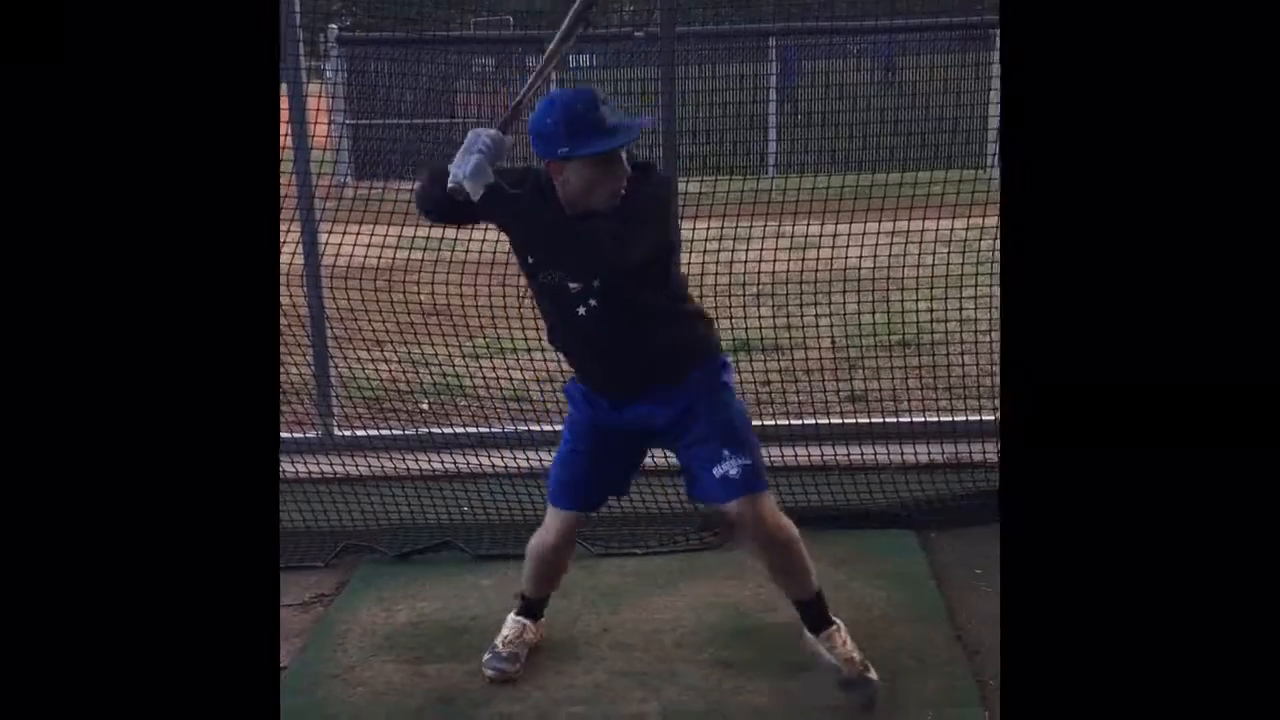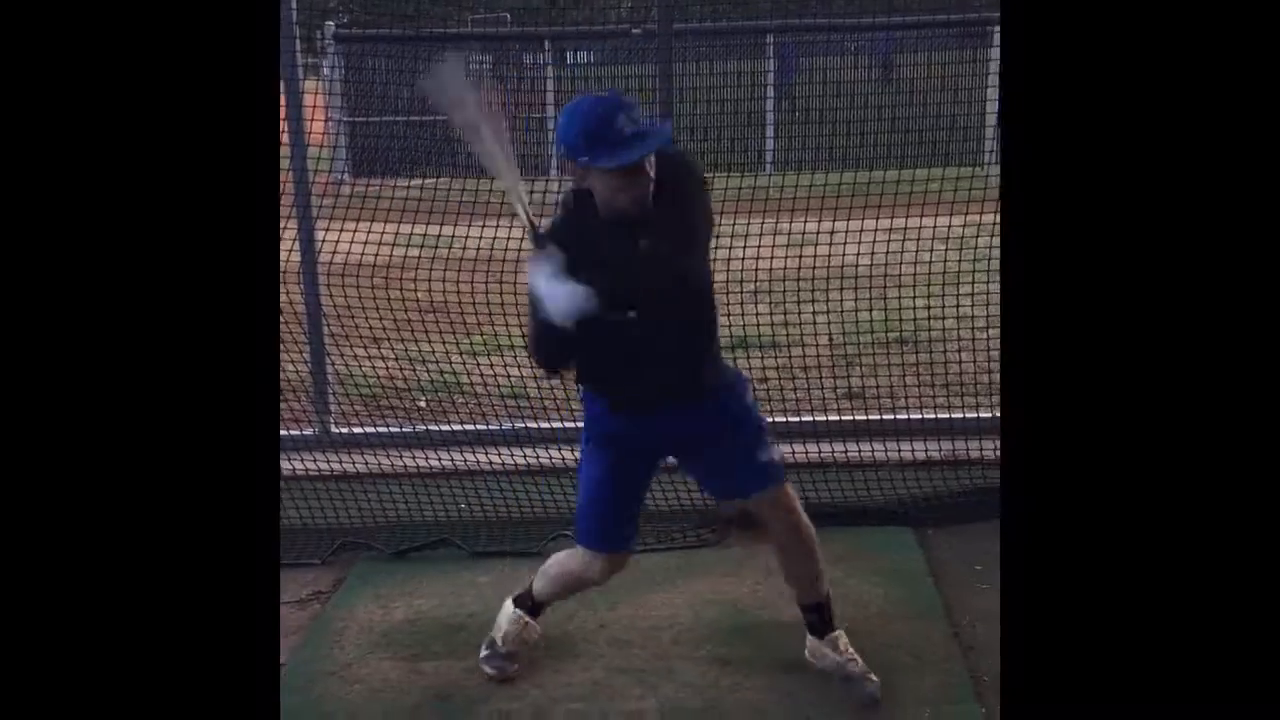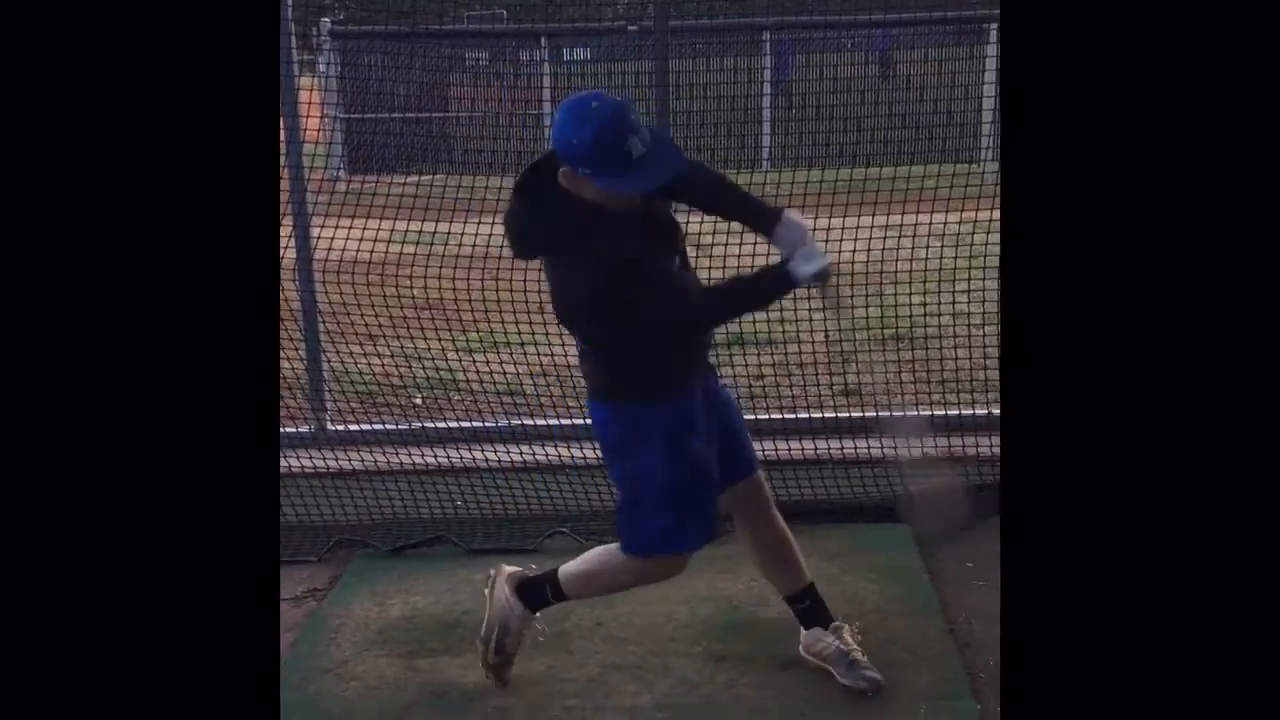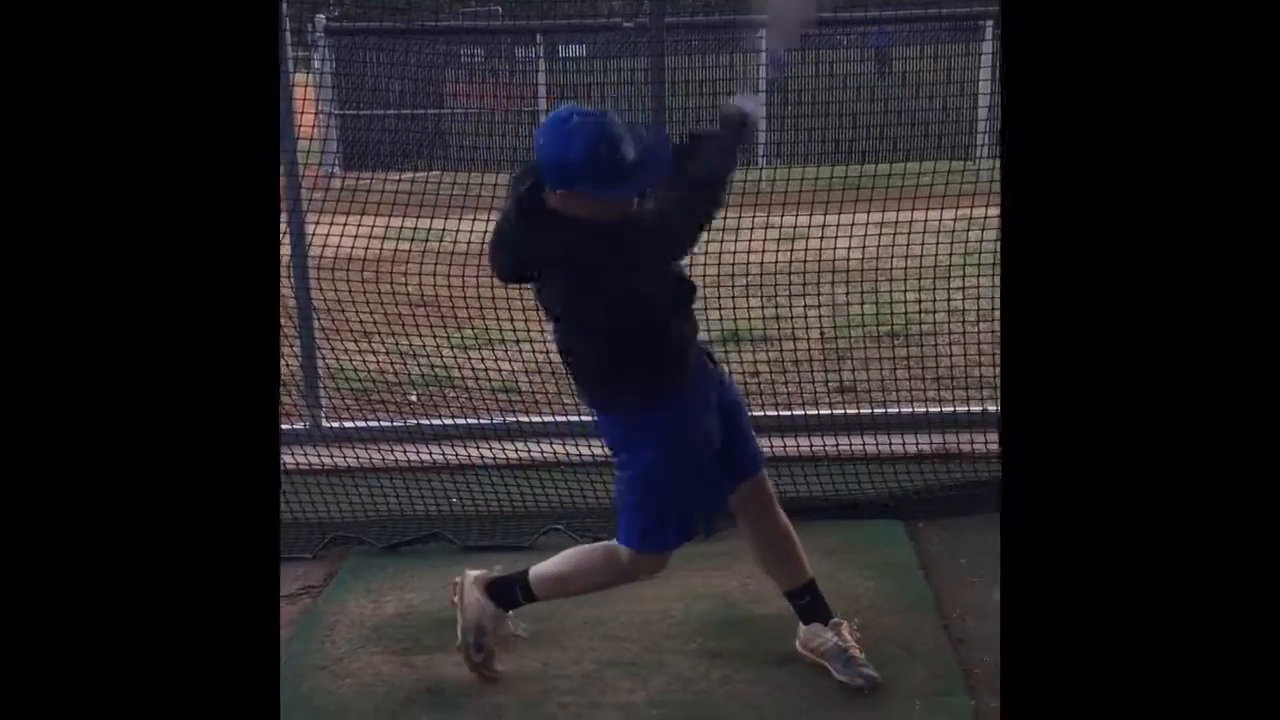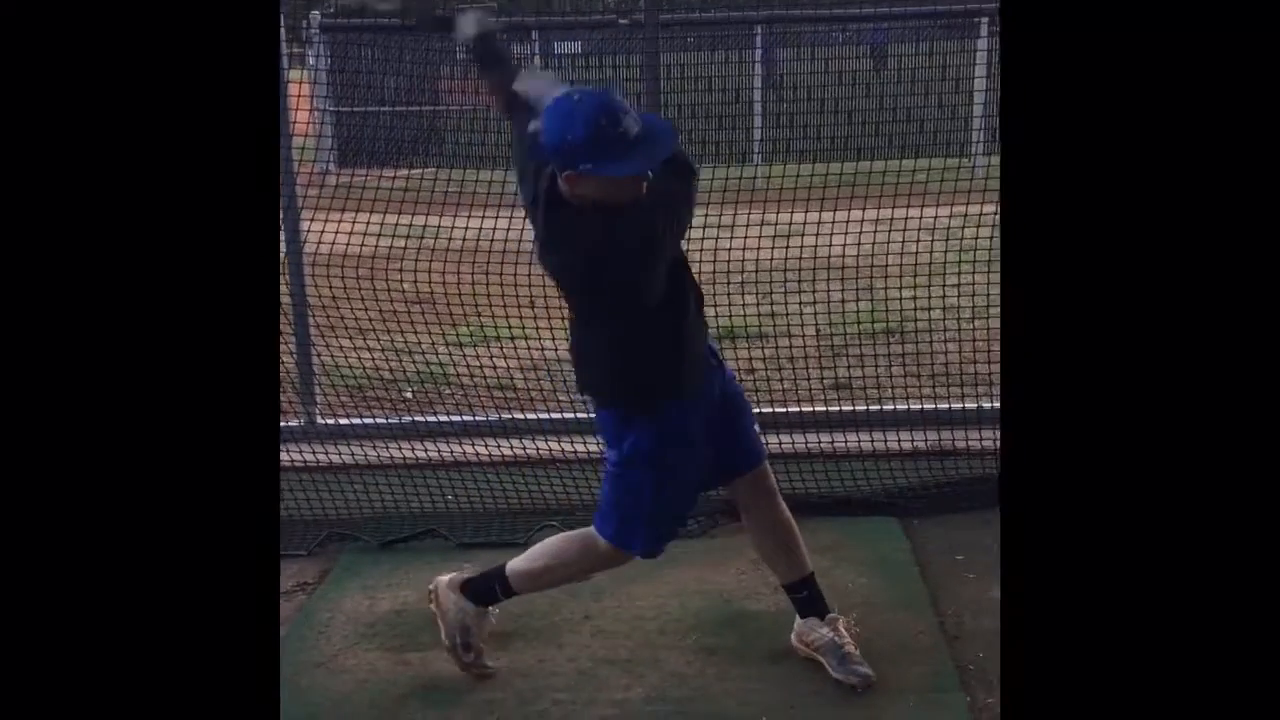
dt=0.1s
person 1, frame 1
left shoulder: (647, 194)
right shoulder: (528, 192)
left elbow: (590, 255)
right elbow: (433, 203)
left wrist: (488, 193)
right wrist: (458, 172)
left hip: (687, 379)
right hip: (602, 393)
left knee: (755, 515)
right knee: (559, 529)
left ankle: (825, 631)
right ankle: (526, 620)
person 1, frame 2
left shoulder: (676, 179)
right shoulder: (565, 241)
left elbow: (665, 278)
right elbow: (552, 356)
left wrist: (589, 296)
right wrist: (561, 304)
left hip: (700, 383)
right hip: (622, 409)
left knee: (779, 509)
right knee: (598, 559)
left ankle: (823, 638)
right ankle: (523, 610)
person 1, frame 3
left shoulder: (631, 178)
right shoulder: (576, 246)
left elbow: (687, 179)
right elbow: (688, 312)
left wrist: (777, 220)
right wrist: (787, 276)
left hip: (683, 374)
right hip: (640, 405)
left knee: (752, 501)
right knee: (658, 557)
left ankle: (821, 631)
right ankle: (522, 593)
person 1, frame 4
left shoulder: (546, 183)
right shoulder: (578, 258)
right elbow: (689, 202)
left wrist: (716, 135)
right wrist: (736, 128)
left hip: (680, 369)
right hip: (647, 403)
left knee: (754, 497)
right knee: (641, 555)
left ankle: (819, 627)
right ankle: (492, 596)
person 1, frame 5
left shoulder: (545, 173)
right shoulder: (612, 246)
left elbow: (525, 110)
right elbow: (675, 178)
left wrist: (480, 41)
left hip: (690, 364)
right hip: (647, 401)
left knee: (755, 484)
right knee: (614, 543)
left ankle: (815, 621)
right ankle: (470, 595)
